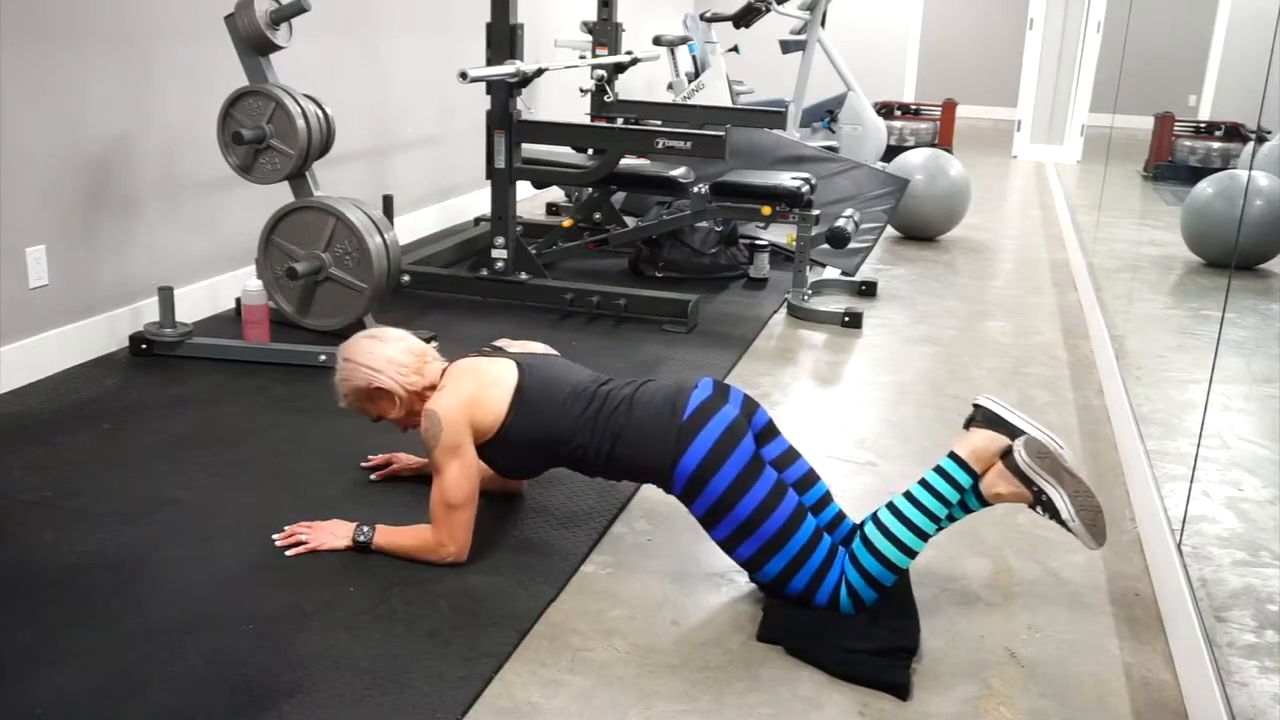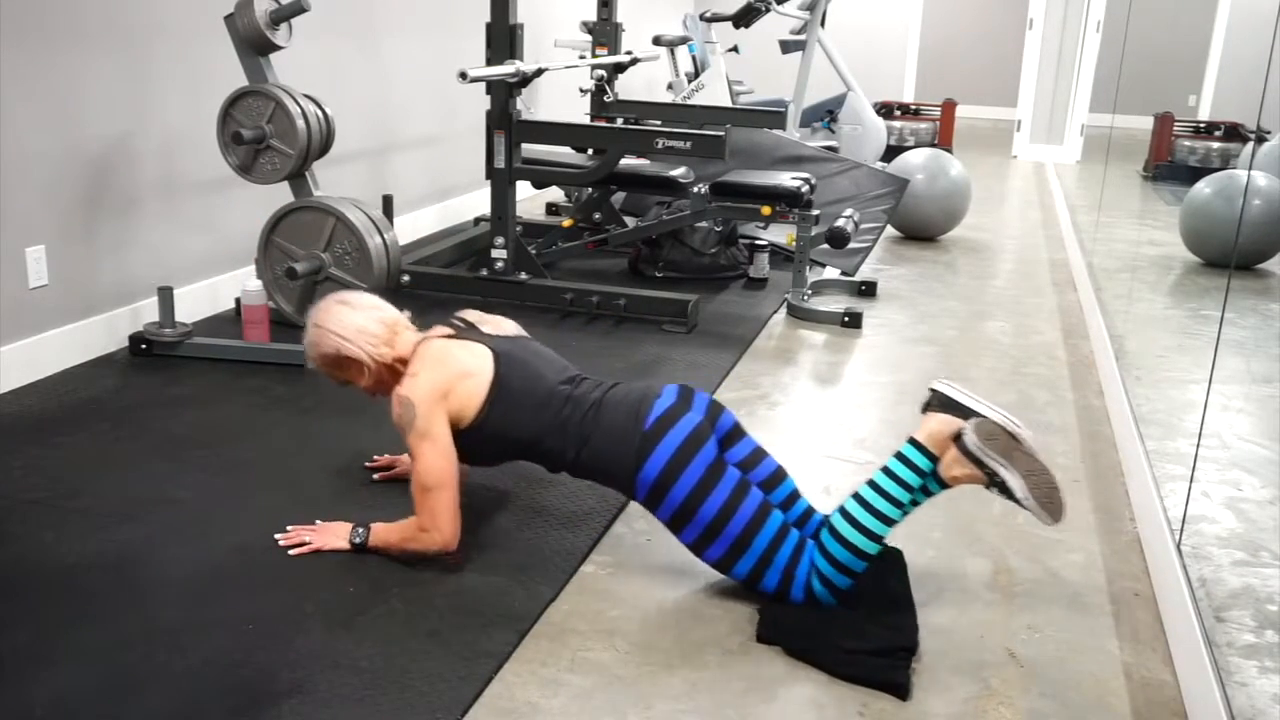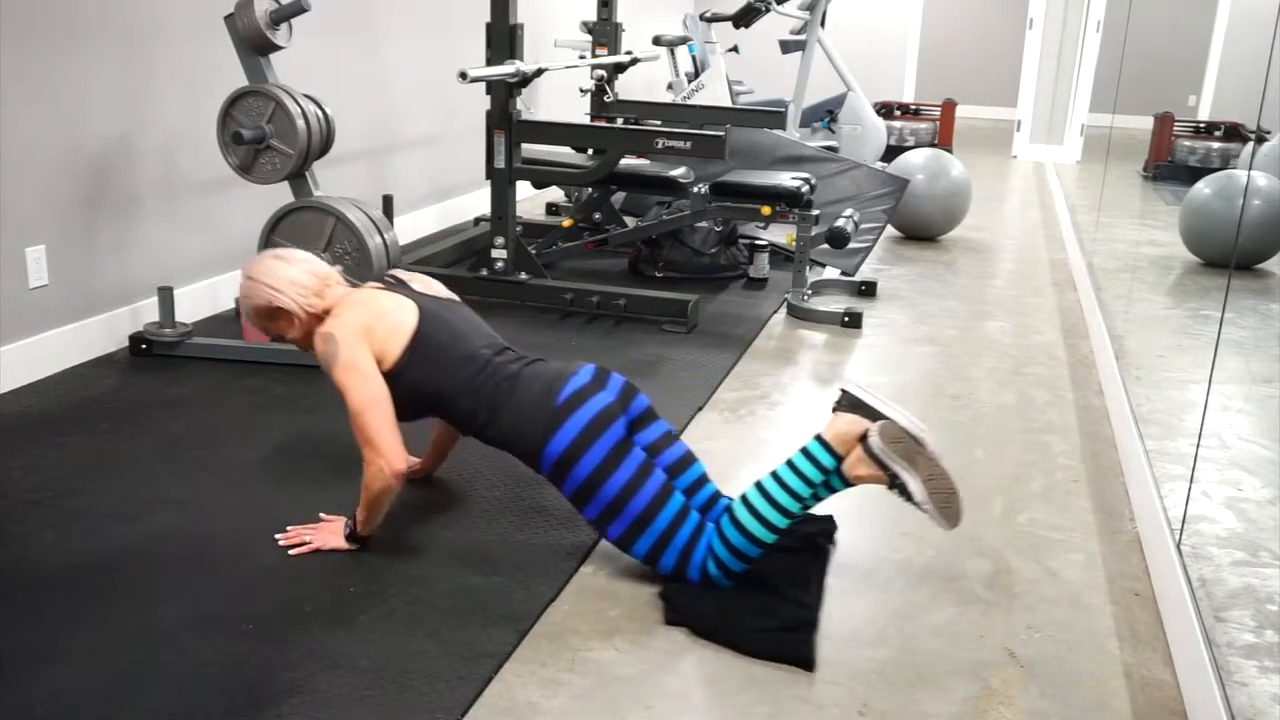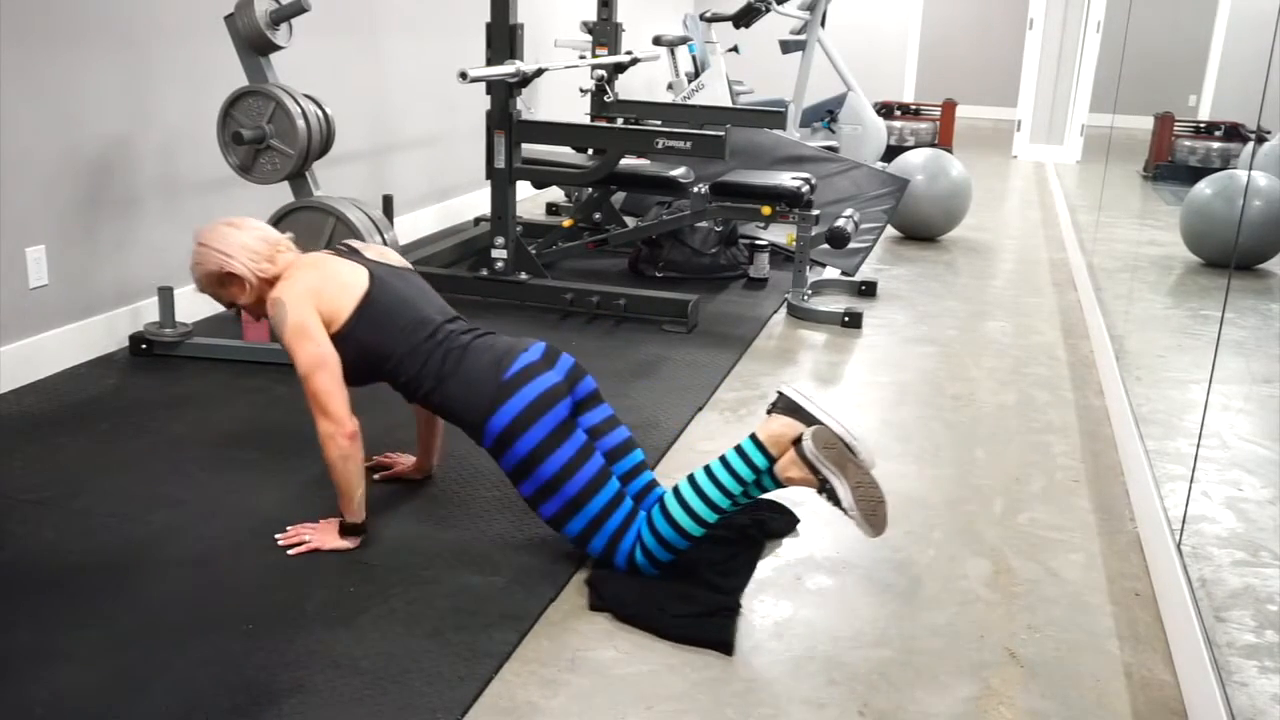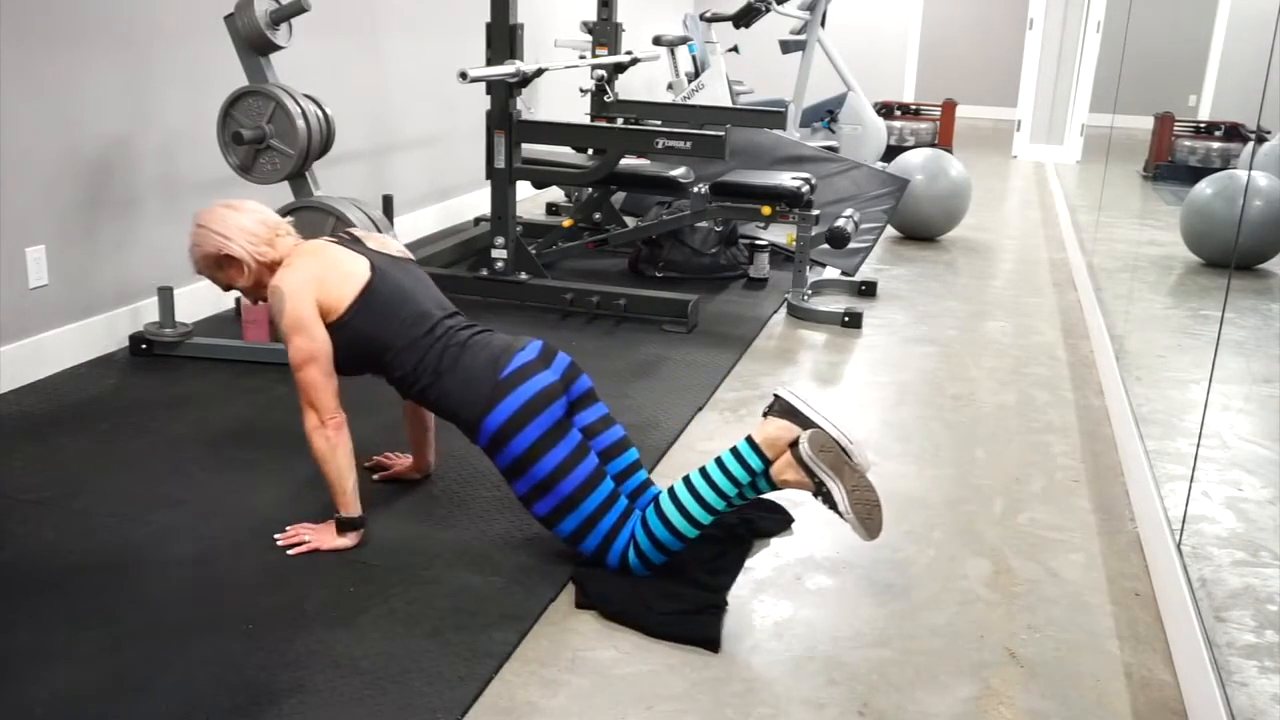
dt=0.5s
person 1, frame 1
left shoulder: (444, 410)
right shoulder: (494, 358)
left elbow: (450, 544)
right elbow: (517, 464)
left wrist: (359, 533)
right wrist: (432, 465)
left hip: (698, 451)
right hip: (717, 409)
left knee: (841, 587)
right knee: (843, 552)
left ankle: (982, 462)
right ankle: (985, 454)
person 1, frame 2
left shoulder: (415, 392)
right shoulder: (471, 323)
left elbow: (438, 536)
left wrist: (356, 534)
right wrist: (427, 459)
left hip: (662, 457)
right hip: (682, 410)
left knee: (811, 578)
right knee: (815, 542)
left ankle: (940, 449)
right ankle: (942, 433)
person 1, frame 3
left shoulder: (339, 333)
right shoulder: (402, 282)
left elbow: (386, 463)
left wrist: (355, 532)
right wrist: (431, 463)
left hip: (571, 433)
right hip: (598, 391)
left knee: (711, 559)
right knee: (723, 525)
left ankle: (845, 445)
right ankle: (849, 436)
person 1, frame 4
left shoulder: (292, 297)
right shoulder: (359, 250)
left elbow: (341, 428)
left wrist: (350, 526)
right wrist: (425, 461)
left hip: (517, 407)
right hip: (547, 367)
left knee: (641, 547)
right knee: (652, 516)
left ankle: (779, 447)
right ankle: (783, 438)
person 1, frame 5
left shoulder: (291, 285)
right shoulder: (359, 240)
left elbow: (325, 419)
left wrist: (346, 524)
right wrist: (422, 461)
left hip: (511, 409)
right hip: (543, 366)
left knee: (634, 549)
right knee: (646, 511)
left ankle: (775, 449)
right ankle: (781, 438)
